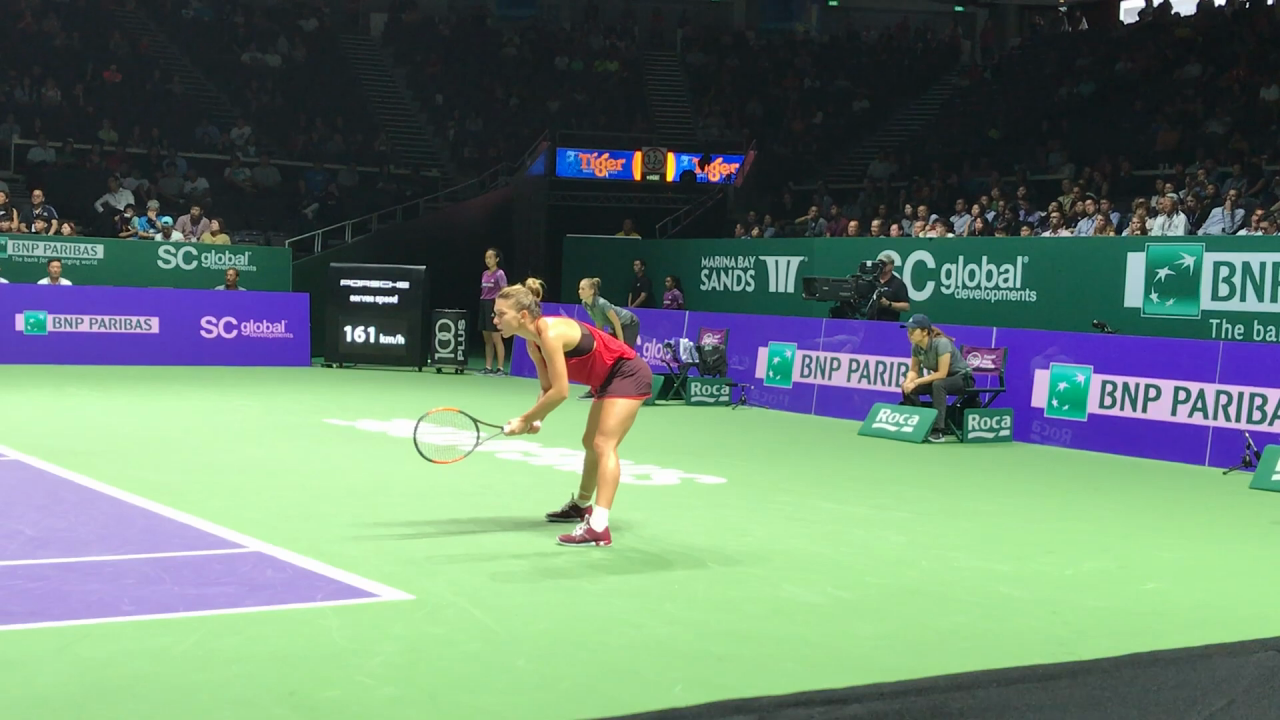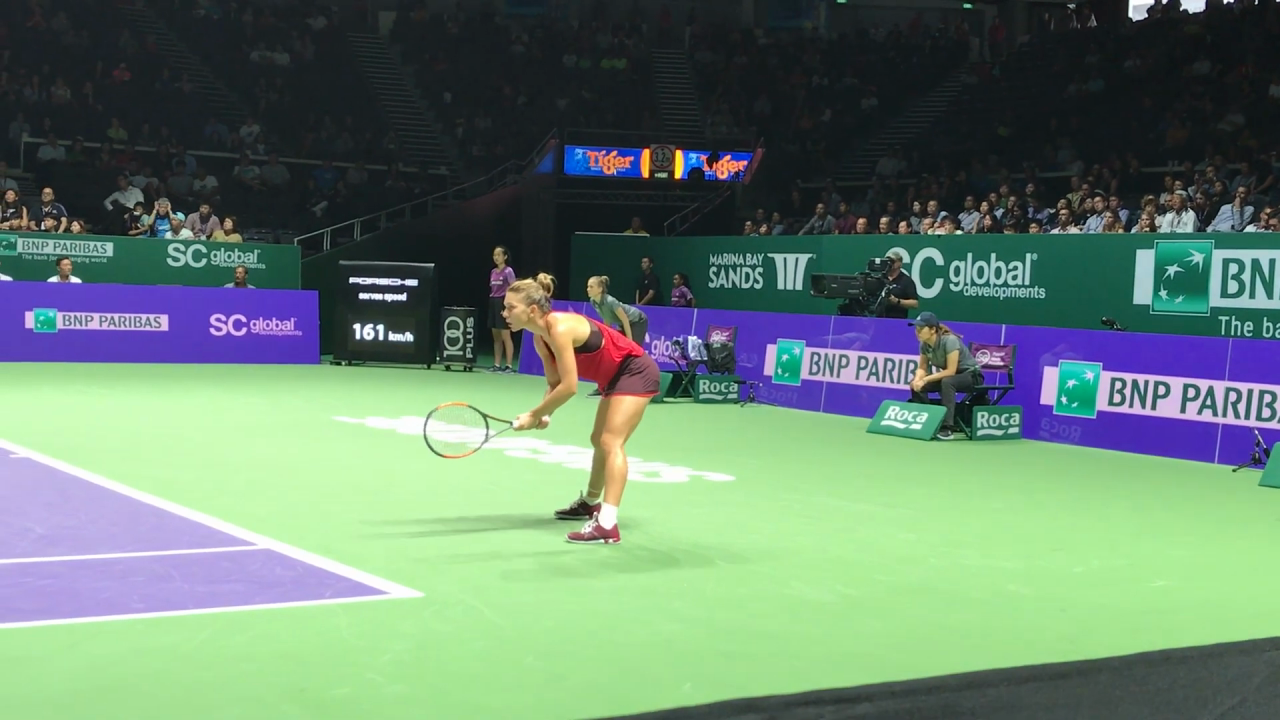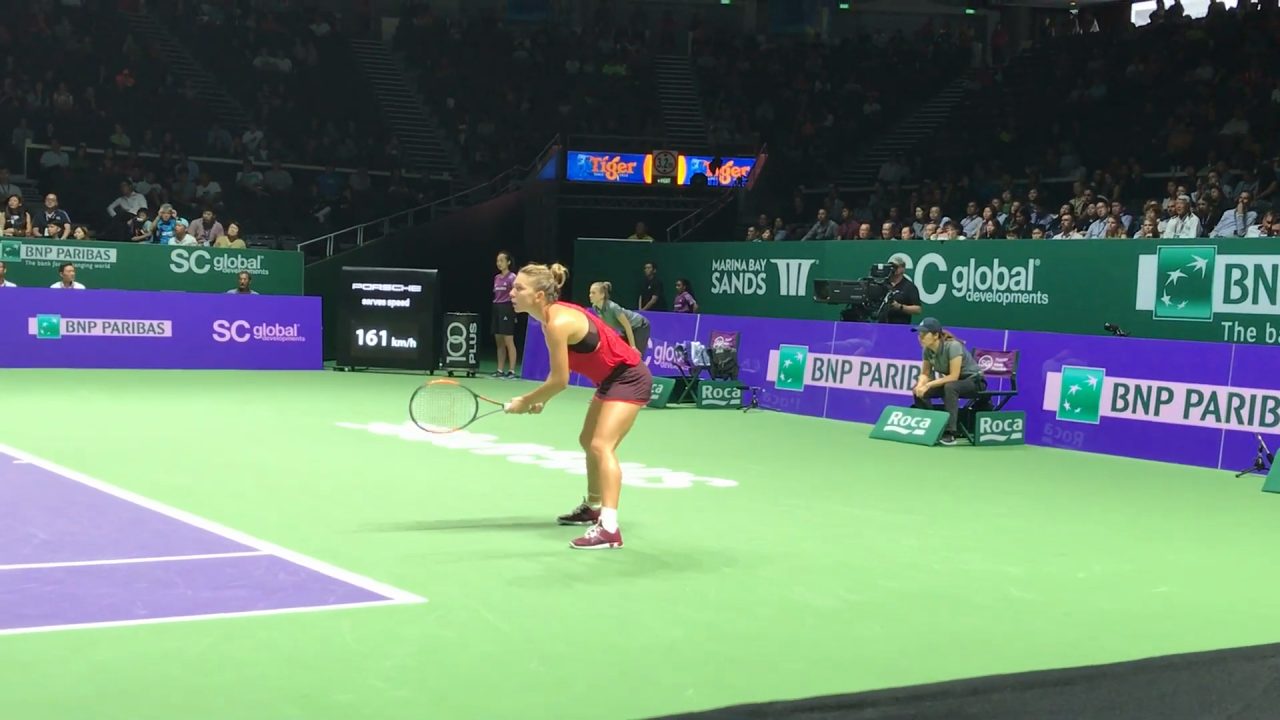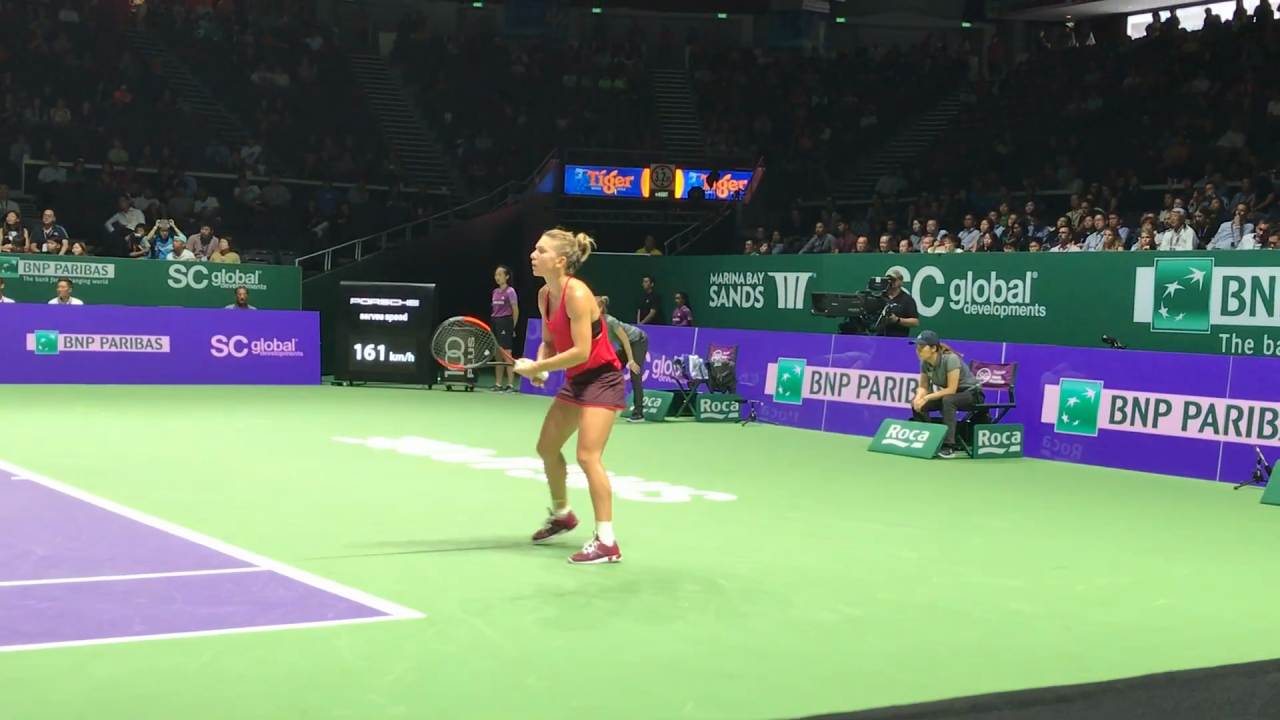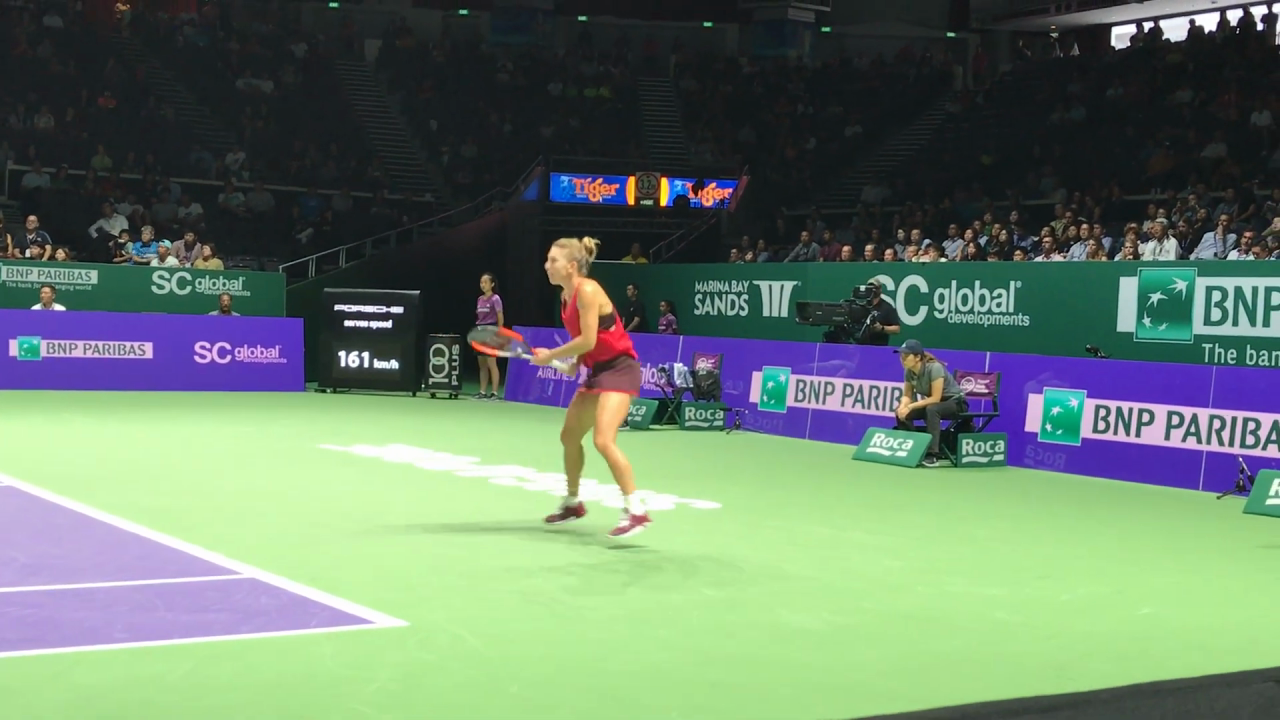
dt=1s
person 1, frame 1
left shoulder: (550, 332)
right shoulder: (533, 342)
left elbow: (560, 392)
right elbow: (548, 388)
left wrist: (525, 419)
right wrist: (536, 419)
left hip: (628, 373)
right hip: (608, 379)
left knee: (604, 445)
right knee: (591, 443)
left ankle: (598, 527)
right ankle: (581, 506)
person 1, frame 2
left shoulder: (560, 328)
right shoulder: (541, 338)
left elbow: (569, 387)
right elbow: (555, 384)
left wrist: (533, 415)
right wrist: (544, 414)
left hip: (636, 371)
right hip: (616, 376)
left knee: (611, 443)
right knee: (599, 441)
left ankle: (607, 524)
right ankle: (590, 503)
person 1, frame 3
left shoulder: (558, 323)
right shoulder: (553, 317)
left elbow: (560, 381)
right elbow: (561, 372)
left wrist: (525, 401)
right wrist: (540, 400)
left hip: (628, 377)
right hip: (613, 378)
left knee: (602, 445)
right knee: (588, 440)
left ankle: (609, 528)
right ankle: (592, 507)
person 1, frame 4
left shoulder: (577, 294)
right shoulder: (544, 295)
left elbow: (581, 352)
right elbow: (549, 341)
left wrist: (536, 366)
right wrist: (539, 366)
left hip: (601, 379)
right hip: (575, 380)
left knee: (587, 457)
right knee: (546, 448)
left ankle: (606, 542)
right ankle: (561, 514)
person 1, frame 5
left shoulder: (587, 290)
right shoulder: (567, 295)
left elbow: (588, 341)
left wrist: (551, 356)
right wrist: (574, 362)
left hip: (618, 369)
right hip: (597, 371)
left knee: (604, 441)
right knee: (569, 437)
left ankle: (636, 511)
right ankle: (572, 502)
